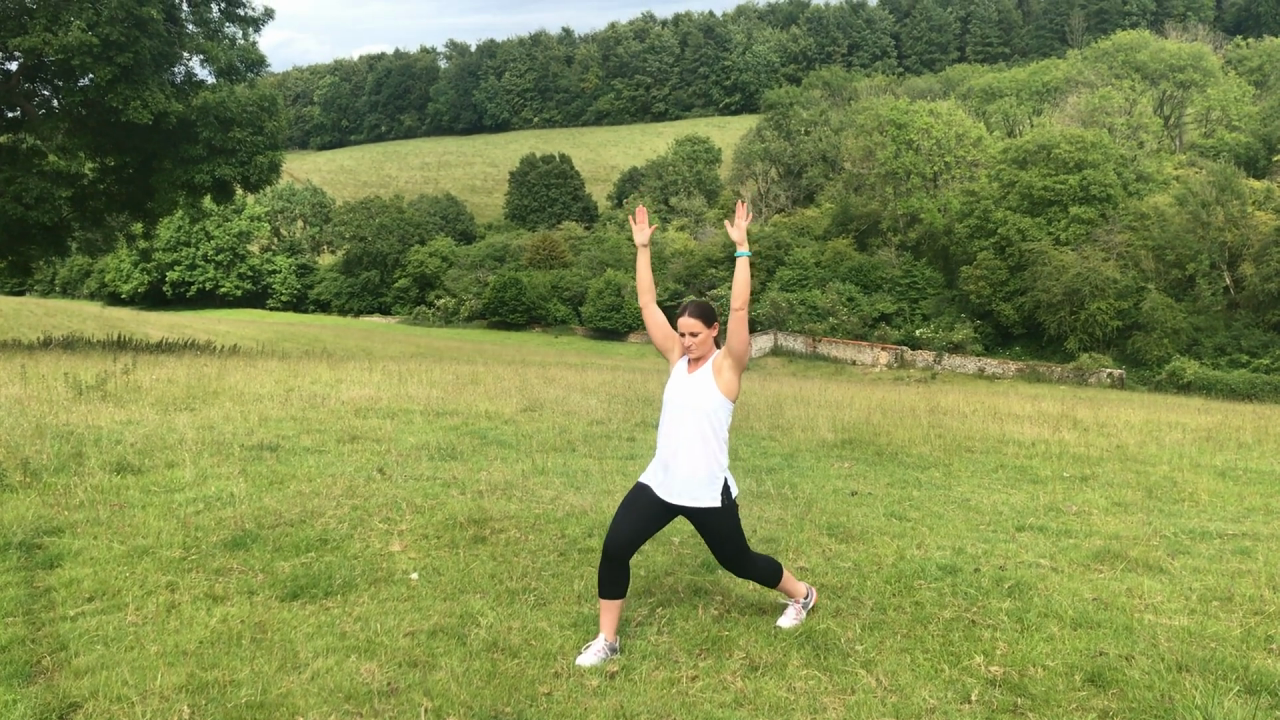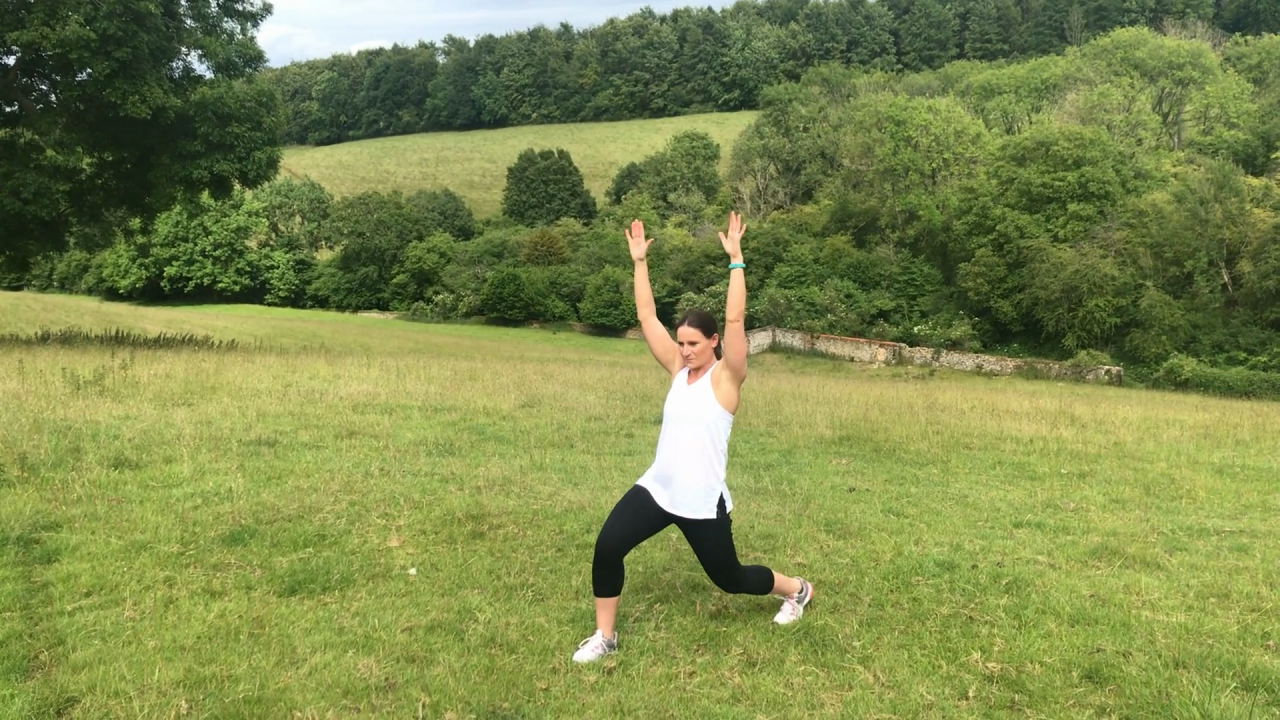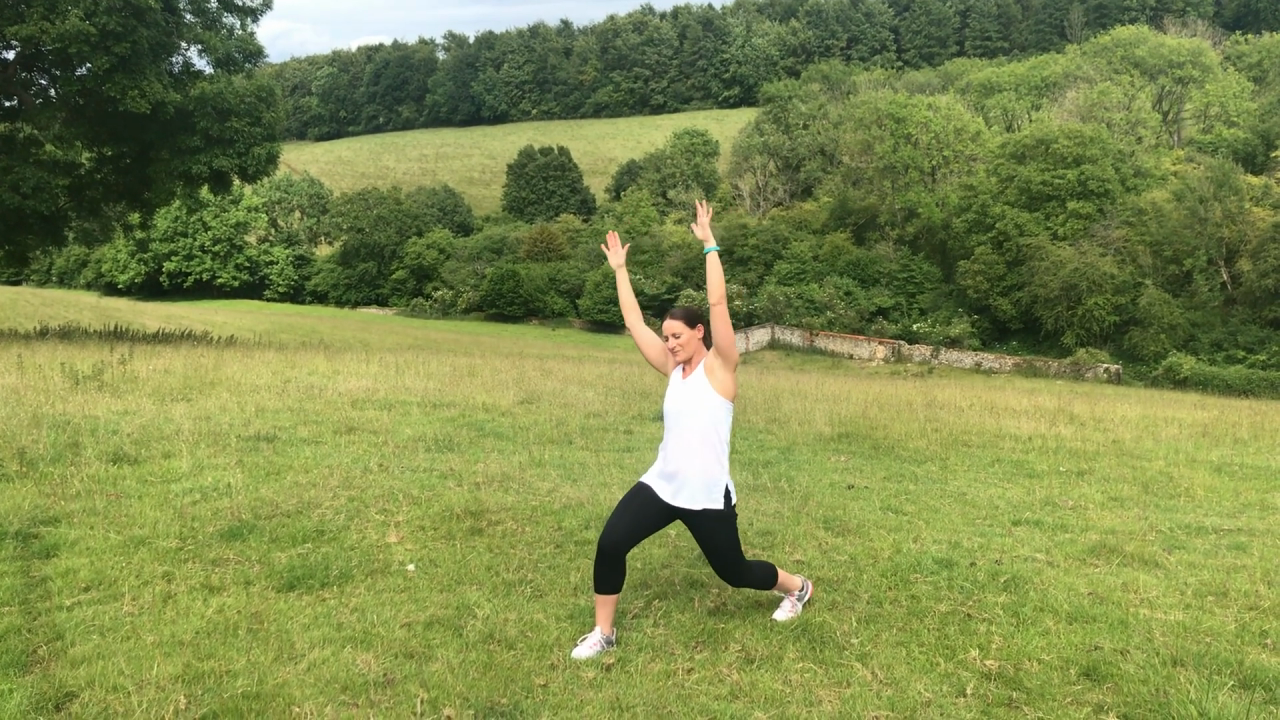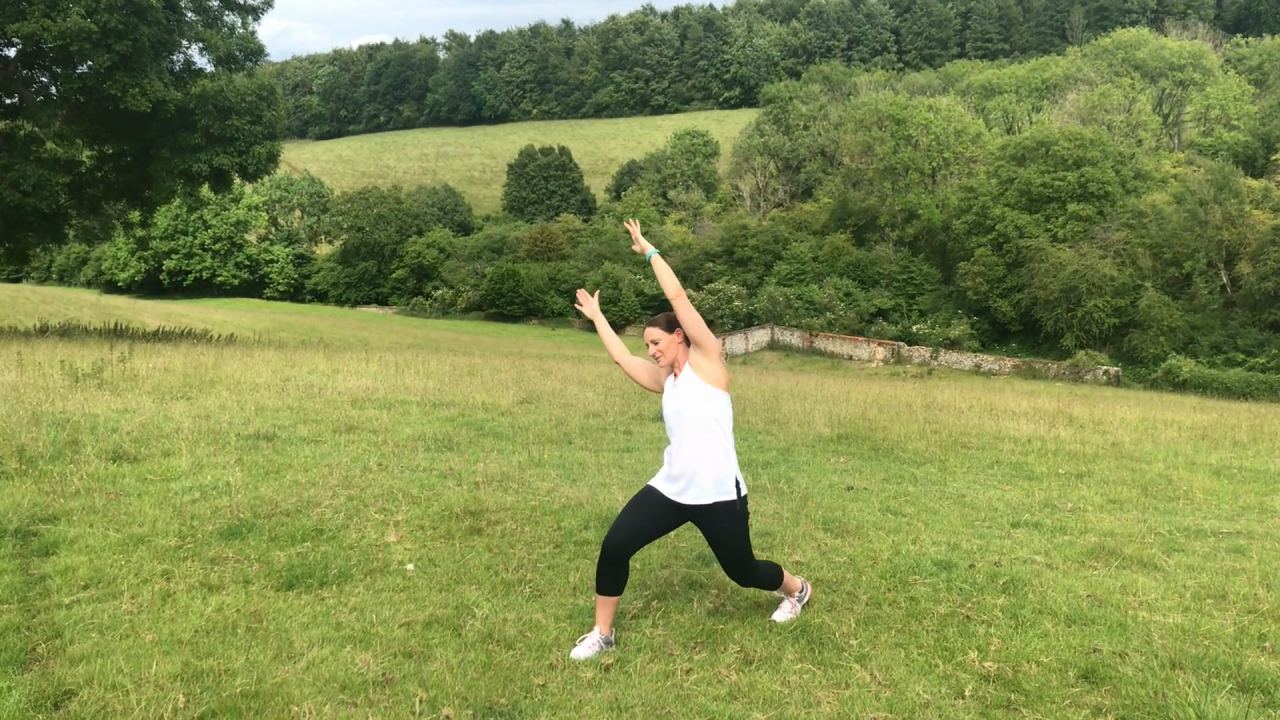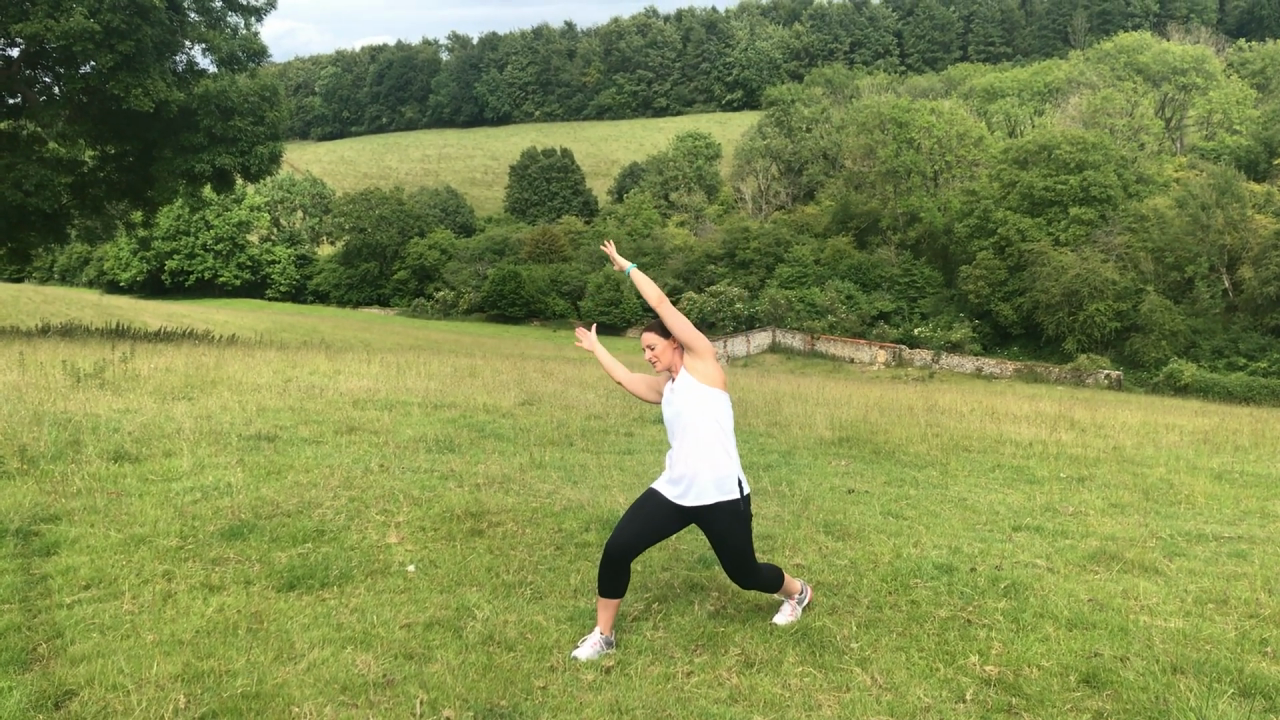
dt=0.4s
person 1, frame 1
left shoulder: (726, 366)
right shoulder: (677, 357)
left elbow: (739, 307)
right elbow: (647, 303)
left wrist: (741, 248)
right wrist: (642, 247)
left hip: (707, 490)
right hip: (659, 483)
left knee: (738, 562)
right knee: (615, 548)
left ankle: (800, 594)
right ankle: (607, 639)
person 1, frame 2
left shoulder: (726, 377)
right shoulder: (678, 369)
left elbow: (735, 319)
right elbow: (647, 316)
left wrist: (736, 259)
right wrist: (640, 261)
left hip: (703, 500)
right hip: (657, 489)
left knee: (729, 578)
right knee: (607, 547)
left ankle: (797, 589)
right ankle: (604, 636)
person 1, frame 3
left shoulder: (720, 366)
right shoulder: (673, 368)
left elbow: (718, 303)
right elbow: (635, 322)
left wrist: (709, 244)
right wrist: (620, 269)
left hip: (708, 496)
right hip: (662, 486)
left knee: (734, 572)
right knee: (610, 544)
left ankle: (797, 587)
right ankle: (603, 633)
person 1, frame 4
left shoulder: (706, 360)
right shoulder: (665, 378)
left elbow: (678, 298)
right elbow: (621, 355)
left wrist: (648, 249)
right wrist: (596, 315)
left hip: (718, 493)
right hip: (671, 488)
left knee: (742, 571)
right knee: (614, 546)
left ankle: (797, 589)
right ankle: (602, 633)
person 1, frame 5
left shoulder: (701, 360)
right shoulder: (663, 386)
left elbow: (661, 303)
right elbow: (622, 375)
left wrist: (626, 266)
right wrist: (593, 345)
left hip: (721, 494)
right hip: (675, 490)
left knee: (744, 573)
right knee: (616, 550)
left ankle: (797, 591)
right ankle: (602, 634)
